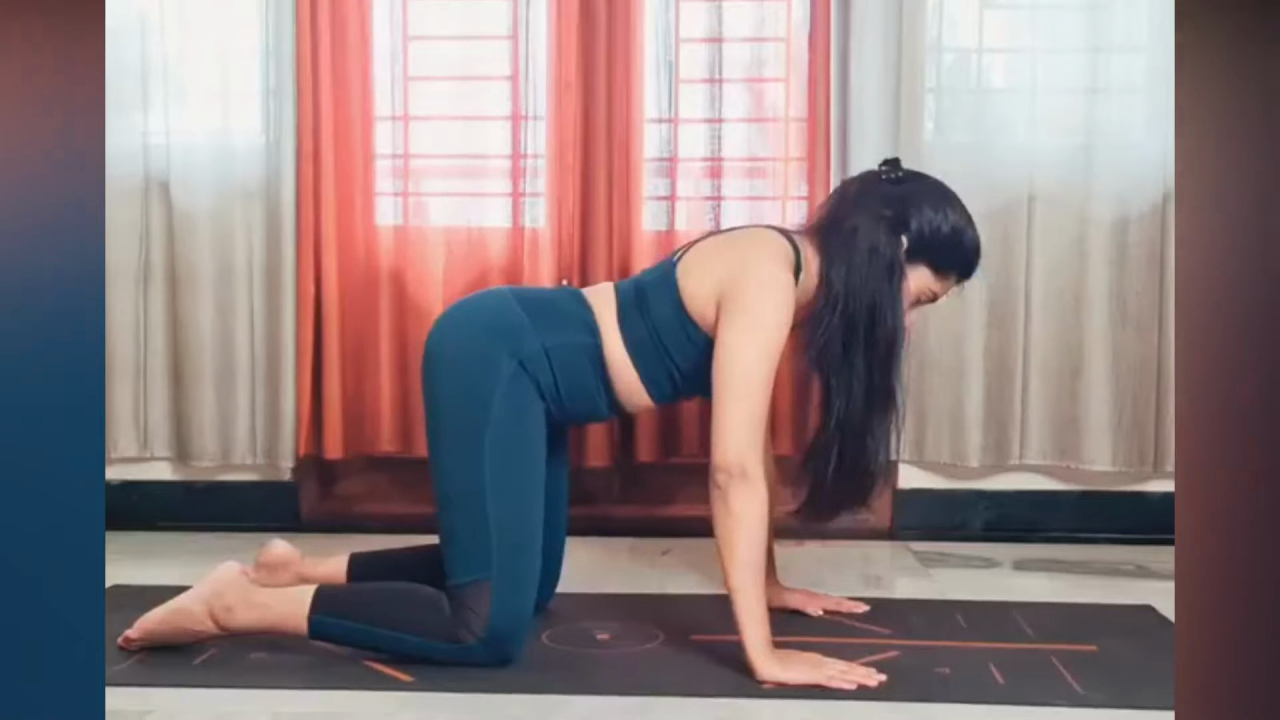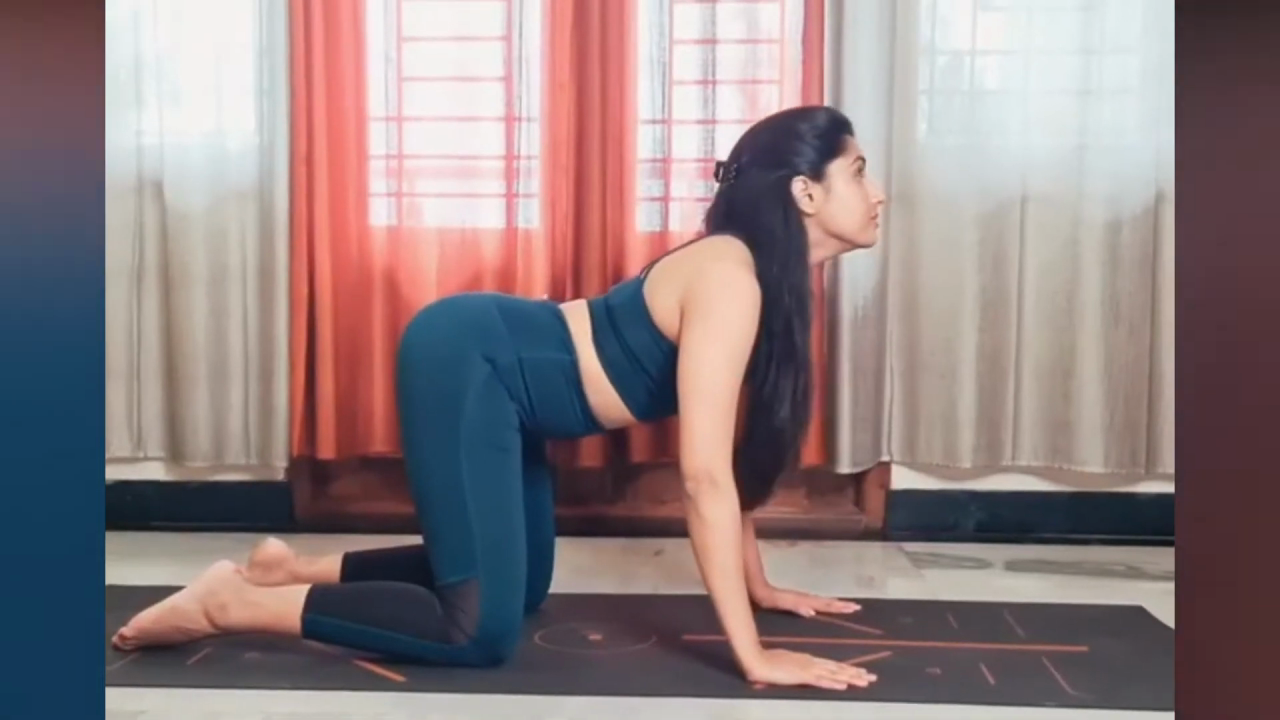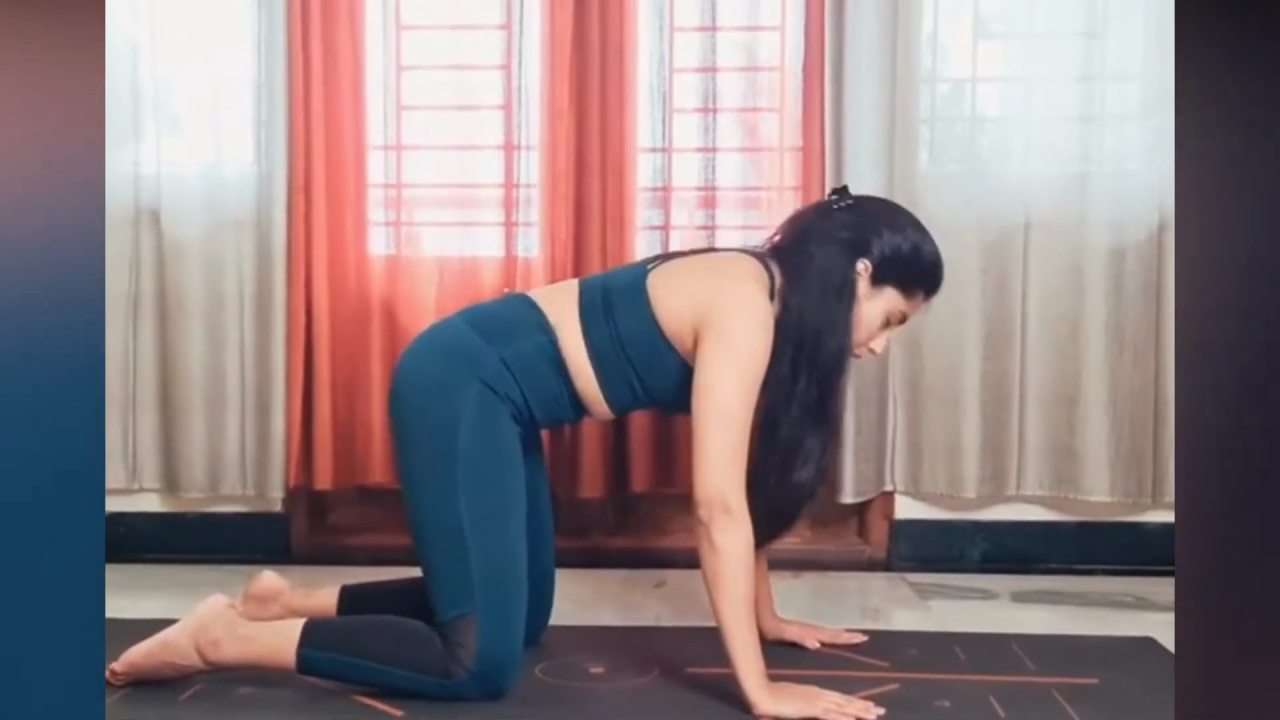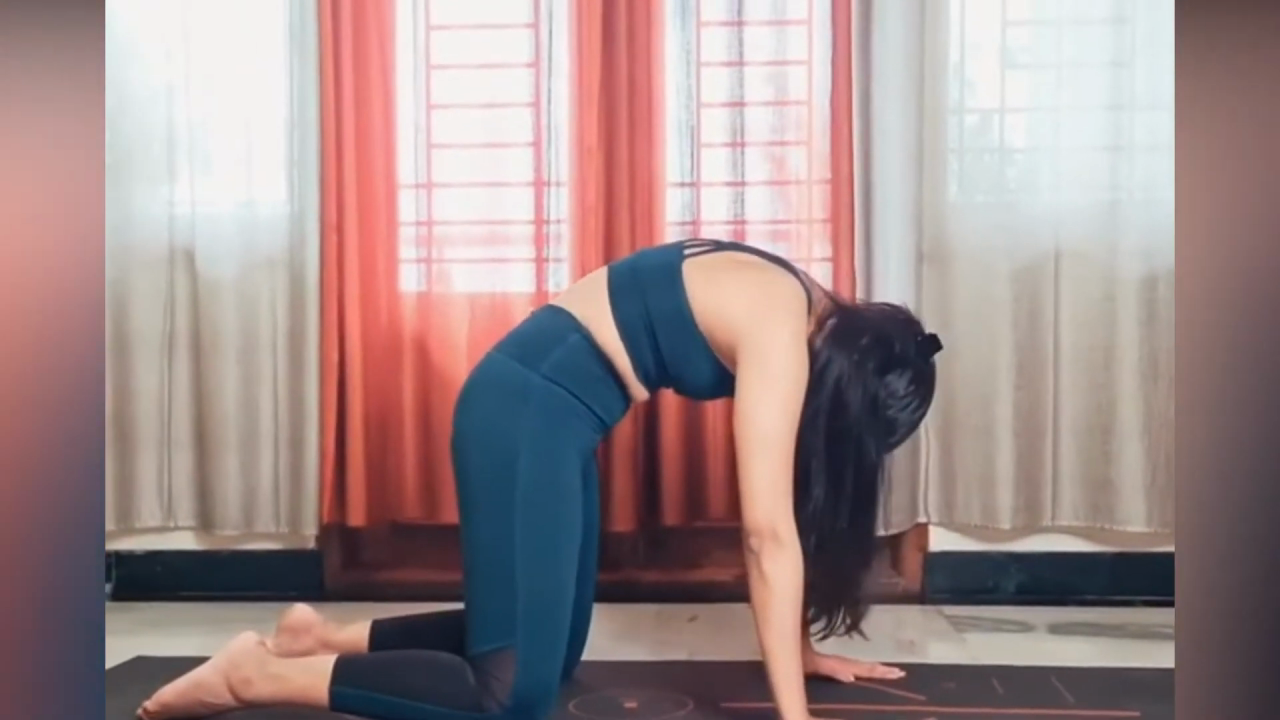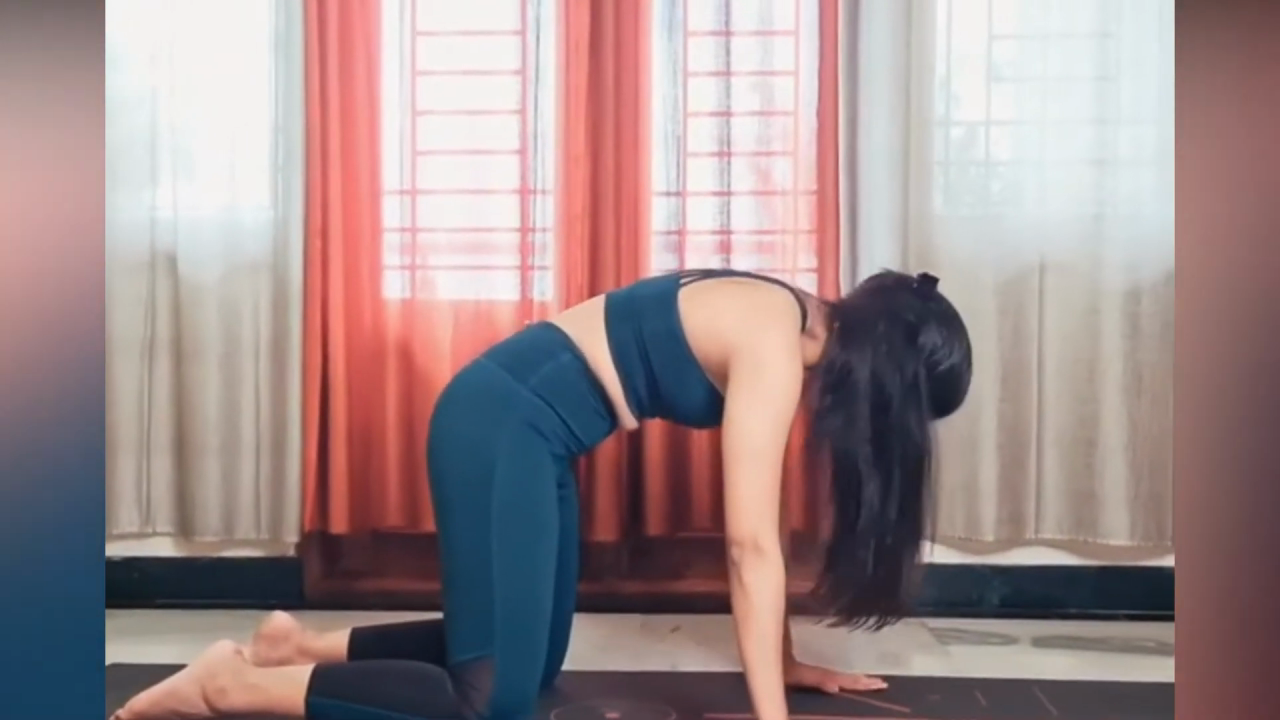
dt=1s
person 1, frame 1
left shoulder: (790, 272)
right shoulder: (770, 277)
left elbow: (745, 445)
right elbow: (734, 471)
left wrist: (768, 584)
right wrist: (762, 653)
left hip: (519, 367)
right hip: (490, 356)
left knee: (528, 580)
right knee: (491, 626)
left ankle: (303, 566)
right ankle: (242, 603)
person 1, frame 2
left shoulder: (769, 278)
right shoulder: (731, 280)
left elbow: (727, 450)
right elbow: (705, 476)
left wrist: (757, 585)
right wrist: (752, 655)
left hip: (494, 371)
right hip: (464, 363)
left knee: (521, 584)
right knee: (482, 630)
left ankle: (292, 568)
right ankle: (231, 603)
person 1, frame 3
left shoulder: (760, 297)
right shoulder: (745, 307)
left elbow: (741, 481)
right elbow: (718, 506)
left wrist: (763, 615)
left hip: (489, 390)
right hip: (459, 385)
left knee: (520, 614)
left ankle: (291, 600)
right ankle: (229, 637)
person 1, frame 4
left shoulder: (814, 318)
right shoulder: (781, 334)
left elbow: (785, 511)
right elbow: (769, 532)
left wrist: (798, 648)
left hip: (549, 411)
right hip: (524, 413)
left knee: (550, 646)
left ankle: (325, 638)
person 1, frame 5
left shoulder: (792, 331)
right shoulder: (775, 346)
left elbow: (756, 522)
right elbow: (751, 545)
left hip: (527, 429)
right hip: (500, 425)
left ankle: (303, 643)
